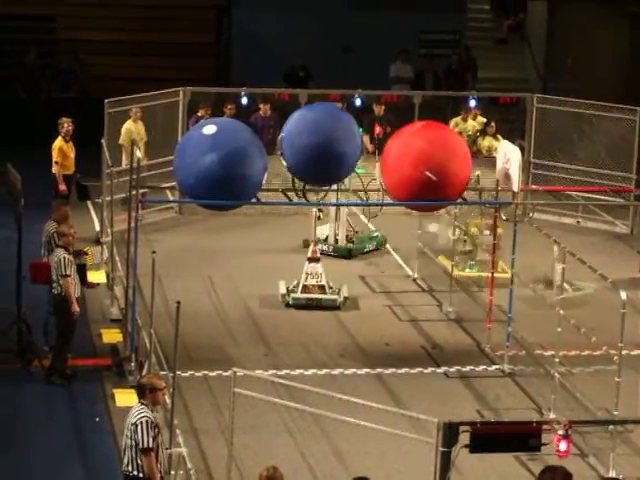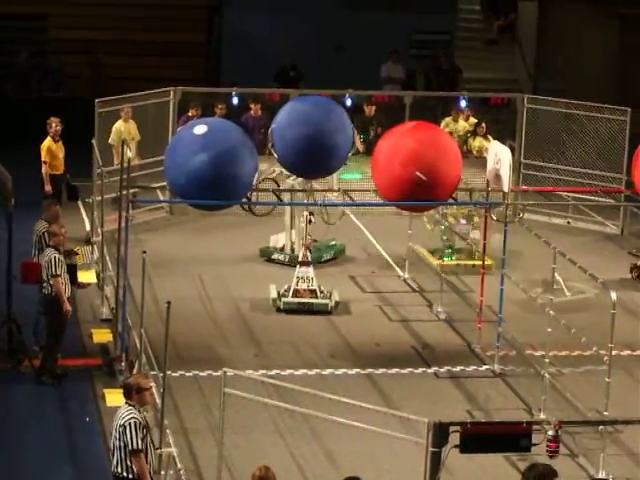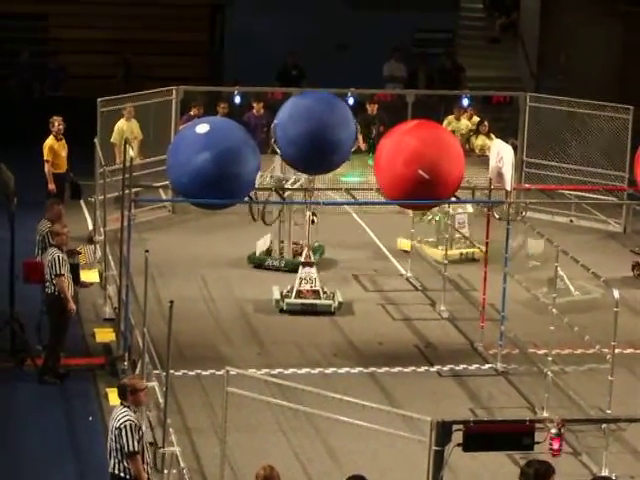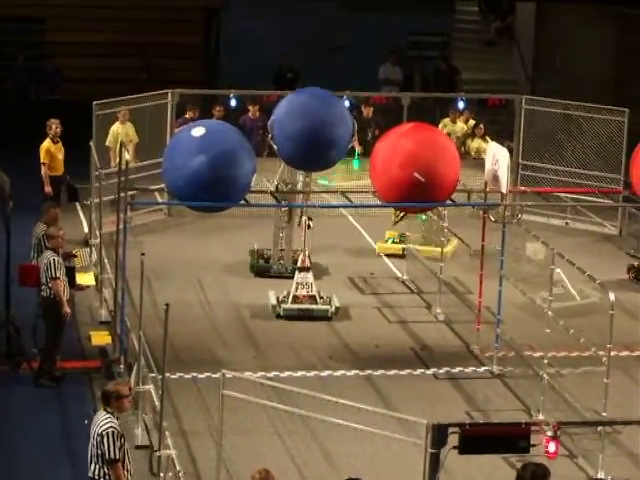
dt=0.4s
person 1, frame 1
left shoulder: (59, 253)
right shoulder: (64, 257)
right elbow: (66, 282)
right wrist: (73, 303)
left hip: (61, 298)
right hip: (65, 300)
left knee: (64, 336)
right knee: (64, 337)
left ankle: (60, 368)
right ankle: (53, 372)
person 1, frame 2
left shoulder: (49, 253)
right shoulder: (54, 256)
right elbow: (56, 282)
right wrist: (65, 302)
left hip: (51, 298)
right hip: (55, 300)
left knee: (55, 336)
right knee: (54, 337)
left ankle: (50, 369)
right ankle: (43, 372)
person 1, frame 3
left shoulder: (52, 252)
right shoulder: (58, 256)
right elbow: (60, 280)
right wrist: (70, 301)
left hip: (53, 296)
right hip: (58, 299)
left knee: (57, 335)
right knee: (57, 336)
left ankle: (53, 368)
right ankle: (46, 372)
person 1, frame 4
left shoulder: (47, 255)
right shoulder: (53, 259)
right elbow: (56, 284)
right wrist: (64, 305)
left hip: (48, 300)
right hip: (54, 302)
left knee: (53, 338)
right knee: (53, 339)
left ankle: (49, 371)
right ankle: (42, 375)
